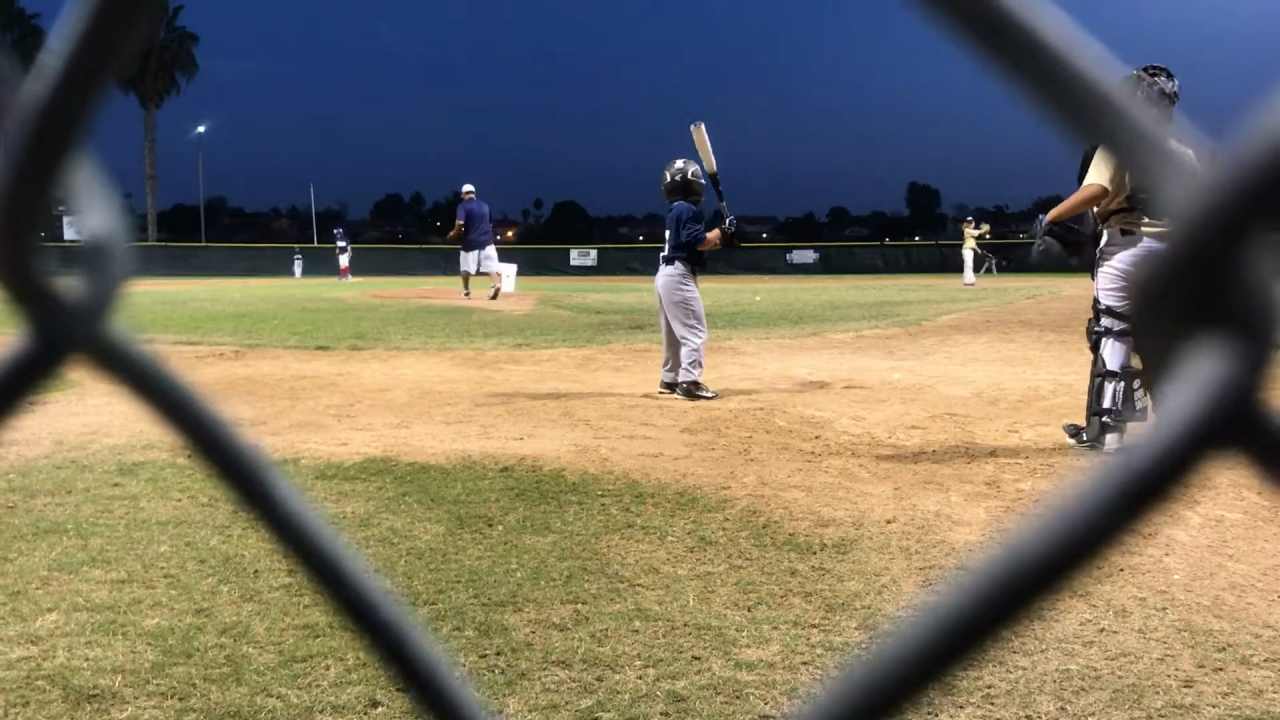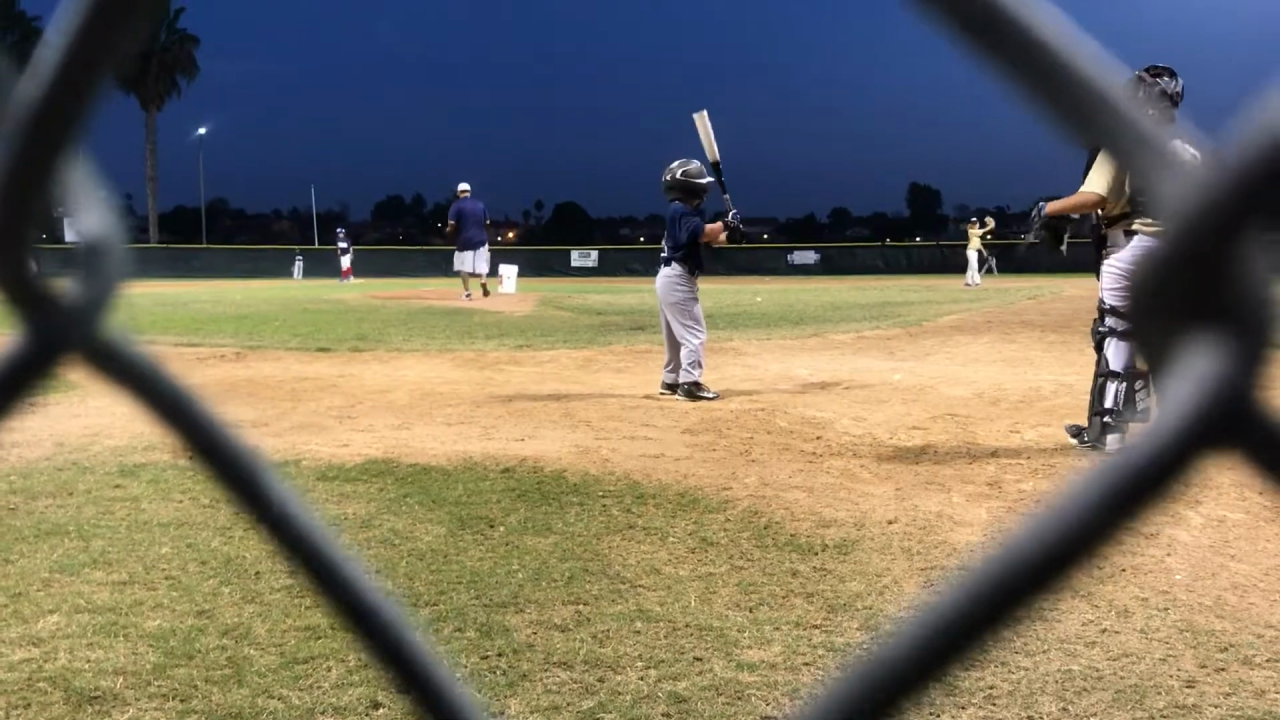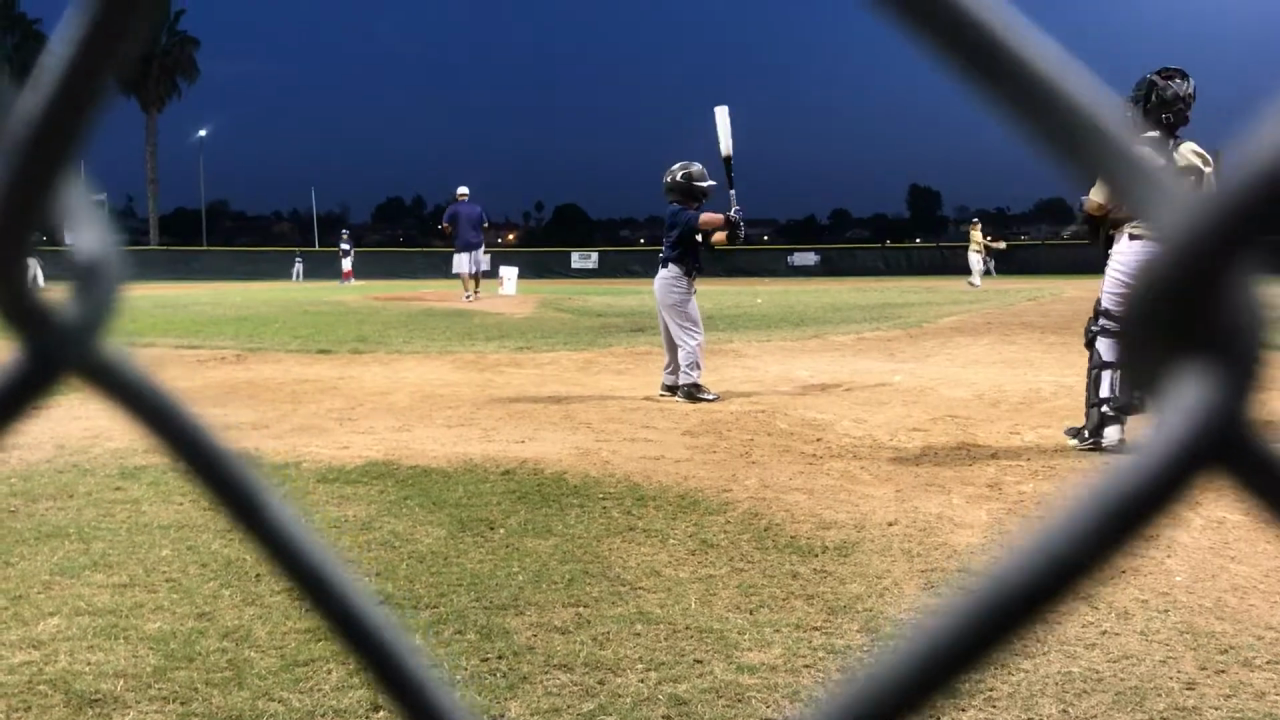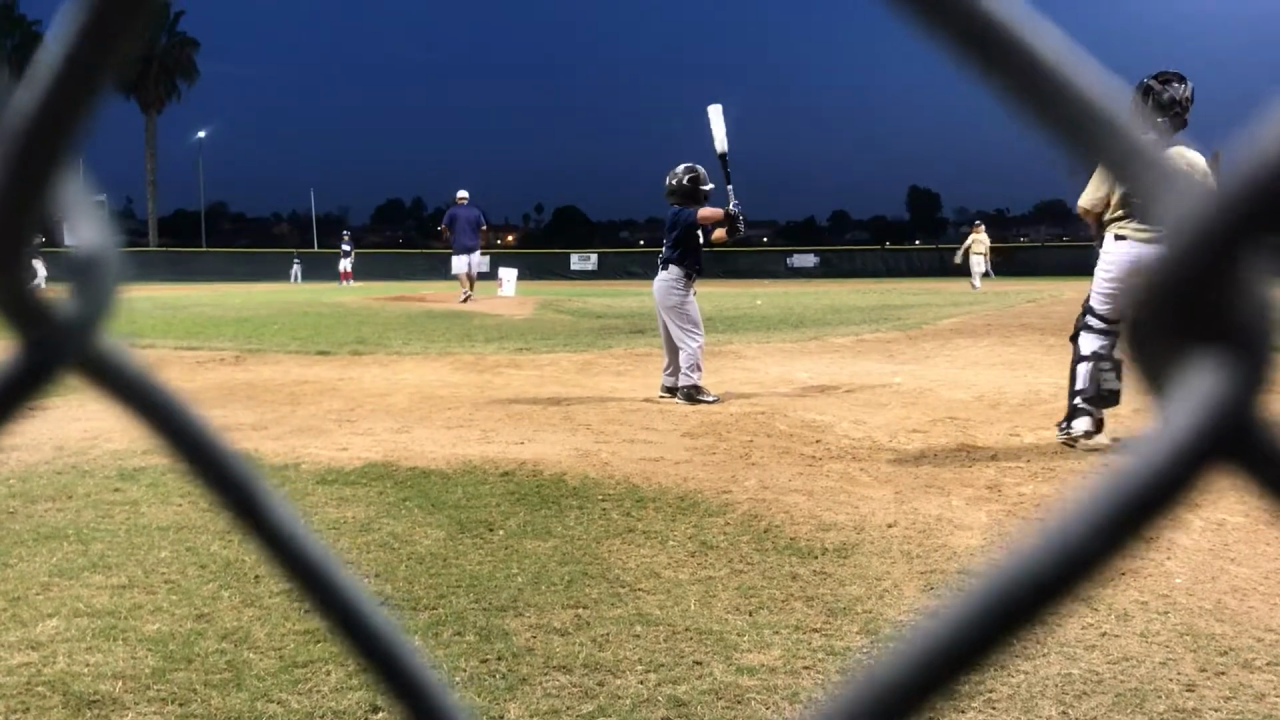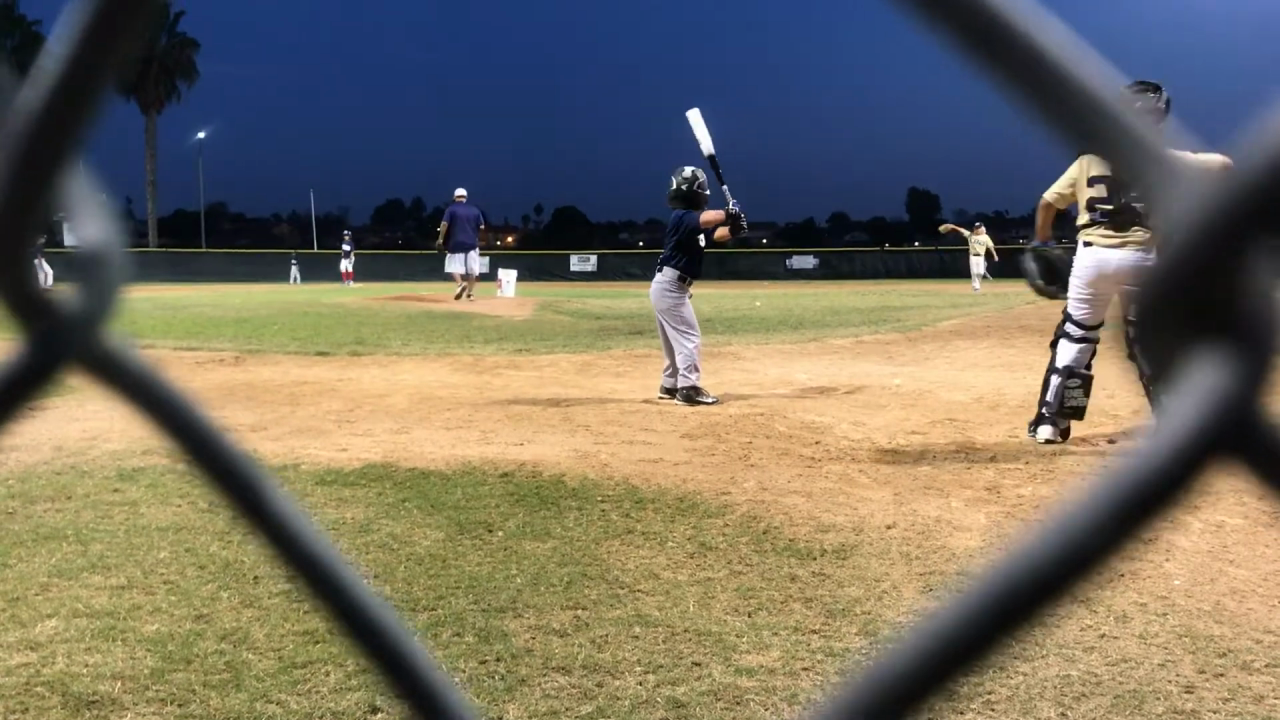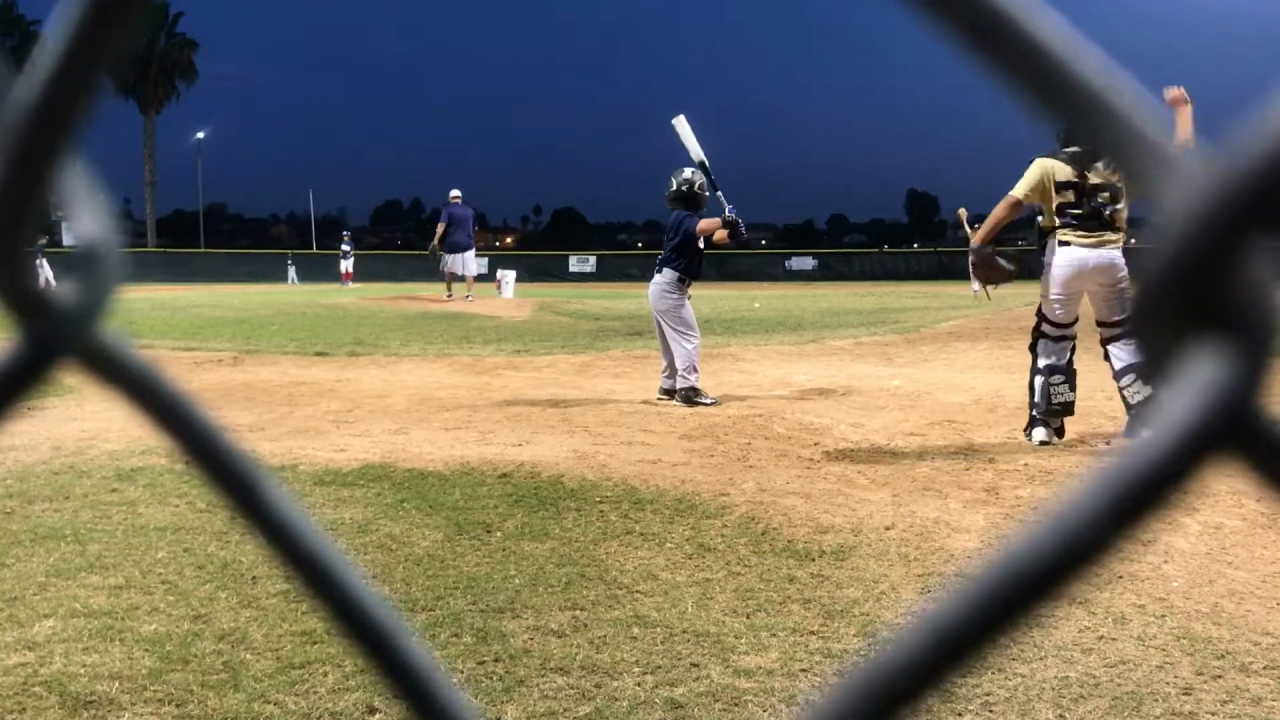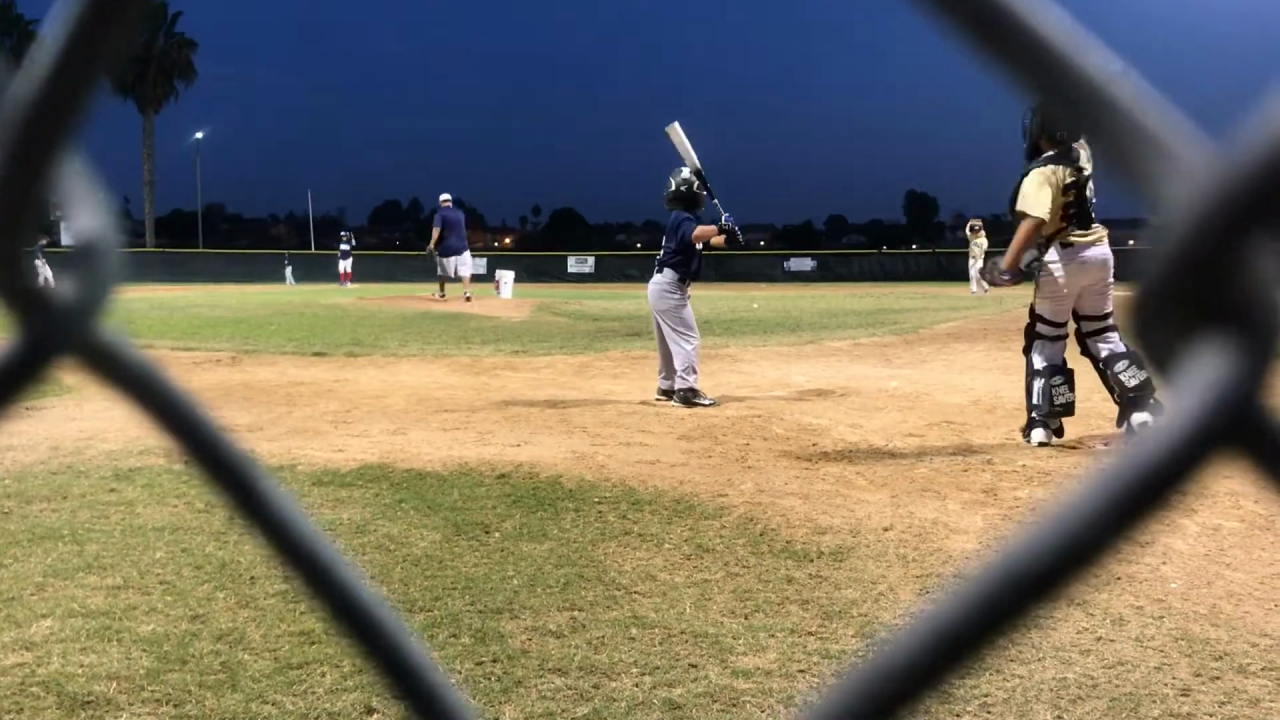
dt=0.2s
person 1, frame 1
right shoulder: (1181, 152)
left elbow: (1095, 191)
left wrist: (1050, 218)
left hip: (1126, 245)
right hip: (1169, 247)
left knee: (1112, 334)
left ankle: (1106, 428)
person 1, frame 2
right shoulder: (1187, 152)
left elbow: (1093, 198)
left wrist: (1047, 208)
left hip: (1129, 246)
left knee: (1116, 336)
left ankle: (1108, 428)
person 1, frame 3
right shoulder: (1197, 156)
left elbow: (1096, 207)
left wrist: (1088, 204)
left hip: (1133, 248)
left knee: (1106, 333)
left ankle: (1105, 423)
person 1, frame 4
right shoulder: (1190, 160)
left elbow: (1086, 209)
left hip: (1120, 249)
right hip: (1166, 252)
left knee: (1094, 332)
left ankle: (1083, 417)
person 1, frame 5
left shoulder: (1089, 161)
left elbow: (1048, 203)
right elbow: (1223, 165)
left wrist: (1042, 241)
left hip: (1091, 256)
right hip: (1140, 259)
left knee: (1073, 337)
left ankle: (1050, 420)
person 1, frame 6
left shoulder: (1048, 165)
right shoulder: (1119, 162)
left elbow: (1011, 202)
right elbow: (1181, 146)
left wrist: (979, 241)
right wrist: (1182, 106)
left hip: (1065, 257)
right hip: (1110, 257)
left knee: (1053, 340)
right knee: (1122, 340)
left ankle: (1044, 423)
right ankle: (1148, 418)
person 1, frame 7
left shoulder: (1041, 173)
right shoulder: (1081, 152)
left elbow: (1034, 223)
left wrist: (1006, 264)
left hip: (1063, 259)
right hip: (1099, 253)
left knee: (1045, 341)
right knee: (1103, 335)
left ankle: (1042, 424)
right ankle: (1141, 408)
person 2, frame 1
left shoulder: (677, 211)
right shoulder: (687, 210)
left elbow: (697, 243)
right elbow: (700, 242)
left wrist: (723, 240)
right wrist: (722, 230)
left hip: (668, 275)
right hip: (679, 277)
left knee: (675, 333)
right knee: (694, 332)
left ankle: (670, 380)
right ankle: (688, 383)
person 2, frame 2
left shoulder: (684, 211)
right shoulder: (680, 211)
left elbow: (707, 238)
right elbow: (704, 232)
left wrist: (729, 236)
right wrist: (726, 223)
left hip: (672, 278)
right hip: (677, 279)
left knee: (676, 333)
right knee: (694, 332)
left ankle: (671, 381)
right ankle: (690, 384)
person 2, frame 3
left shoulder: (686, 214)
right shoulder: (677, 213)
left elbow: (710, 237)
right elbow: (704, 221)
left wrist: (730, 235)
right wrist: (727, 218)
left hip: (673, 281)
right hip: (675, 281)
left knee: (675, 335)
right knee: (691, 334)
left ankle: (671, 382)
right ankle: (689, 386)
person 2, frame 4
left shoulder: (686, 217)
right shoulder: (679, 214)
left elbow: (711, 235)
right elbow: (704, 214)
left wrist: (730, 230)
right wrist: (727, 213)
left hip: (669, 282)
right hip: (674, 283)
left knee: (675, 337)
right knee: (692, 336)
left ankle: (670, 384)
right ankle: (689, 388)
person 2, frame 5
left shoulder: (686, 218)
right shoulder: (682, 217)
left elbow: (715, 233)
right elbow: (706, 219)
left wrist: (733, 228)
right wrist: (727, 214)
left hip: (668, 286)
right hip: (669, 286)
left knee: (675, 338)
right knee: (689, 337)
left ankle: (670, 385)
right ankle: (688, 389)
person 2, frame 6
left shoulder: (683, 218)
right shoulder: (682, 218)
left elbow: (711, 237)
right elbow: (701, 228)
left wrist: (731, 233)
right wrist: (724, 221)
left hip: (665, 286)
right hip: (669, 287)
left knee: (672, 339)
right knee: (688, 338)
left ankle: (669, 386)
right ankle: (687, 390)
person 2, frame 7
left shoulder: (683, 219)
right shoulder: (682, 219)
left elbow: (707, 240)
right elbow: (696, 235)
left wrist: (728, 238)
right wrist: (720, 227)
left hip: (663, 286)
right hip: (669, 287)
left knee: (670, 340)
right knee: (687, 339)
left ankle: (667, 387)
right ankle: (685, 390)
